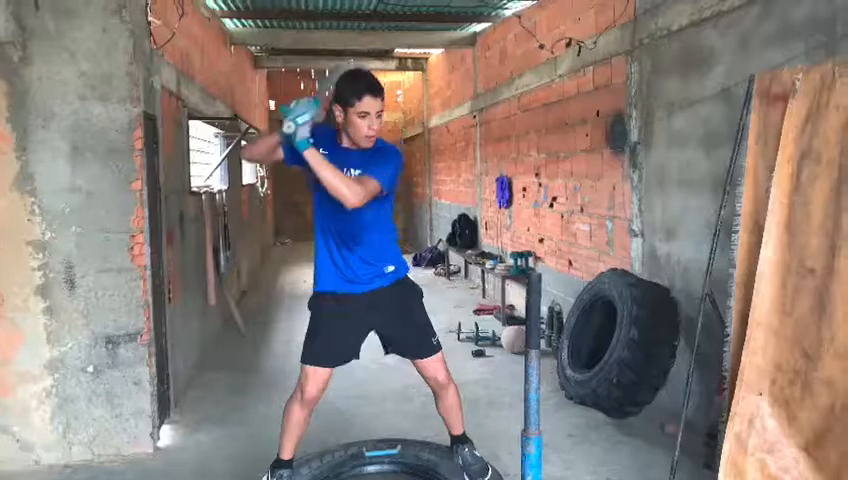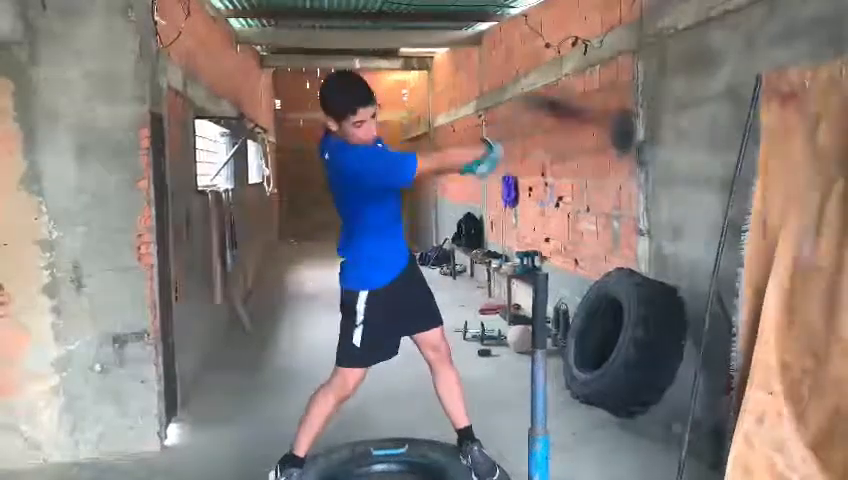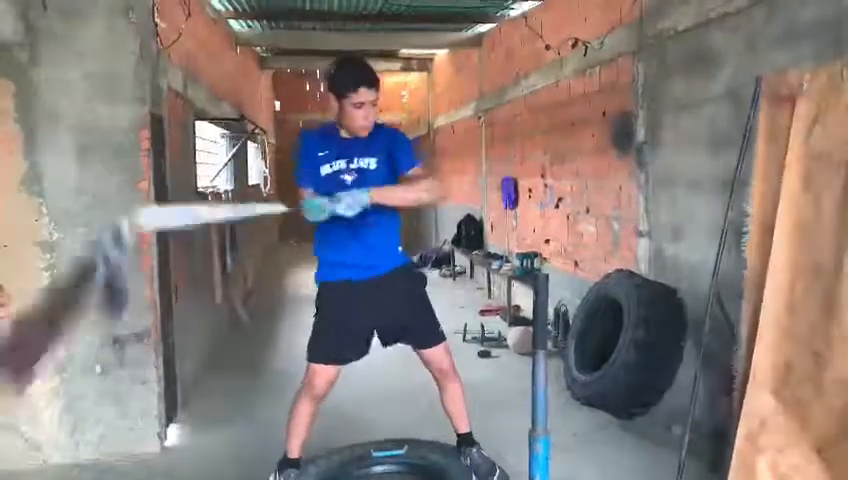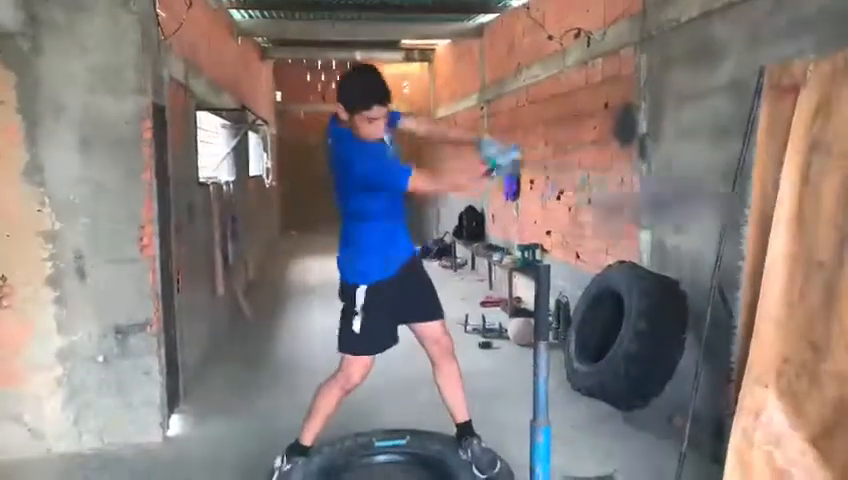
dt=0.5s
person 1, frame 1
left shoulder: (388, 157)
right shoulder: (320, 139)
left elbow: (355, 197)
right elbow: (253, 154)
left wrist: (306, 148)
left hip: (390, 285)
right hip: (335, 292)
left knee: (439, 376)
right knee: (309, 391)
left ankle: (462, 446)
person 1, frame 2
left shoulder: (361, 134)
right shoulder: (357, 162)
left elbow: (402, 163)
right elbow: (433, 162)
left wrist: (466, 161)
right wrist: (484, 150)
left hip: (400, 266)
right hip: (369, 282)
left knee: (439, 352)
right knee: (345, 382)
left ankle: (468, 444)
person 1, frame 3
left shoulder: (391, 140)
right shoulder: (312, 143)
left elbow: (432, 189)
right elbow: (308, 199)
left wrist: (369, 196)
right wrist: (310, 206)
left hip: (393, 276)
right hip: (338, 284)
left knee: (443, 367)
right knee: (316, 384)
left ankle: (467, 446)
person 1, frame 4
left shoulder: (359, 125)
right shoulder: (351, 156)
left elbow: (423, 127)
right elbow: (430, 185)
left wrist: (478, 141)
right wrist: (484, 168)
left hip: (402, 259)
right hip: (367, 273)
left knee: (441, 347)
right knee: (352, 374)
left ankle: (467, 437)
